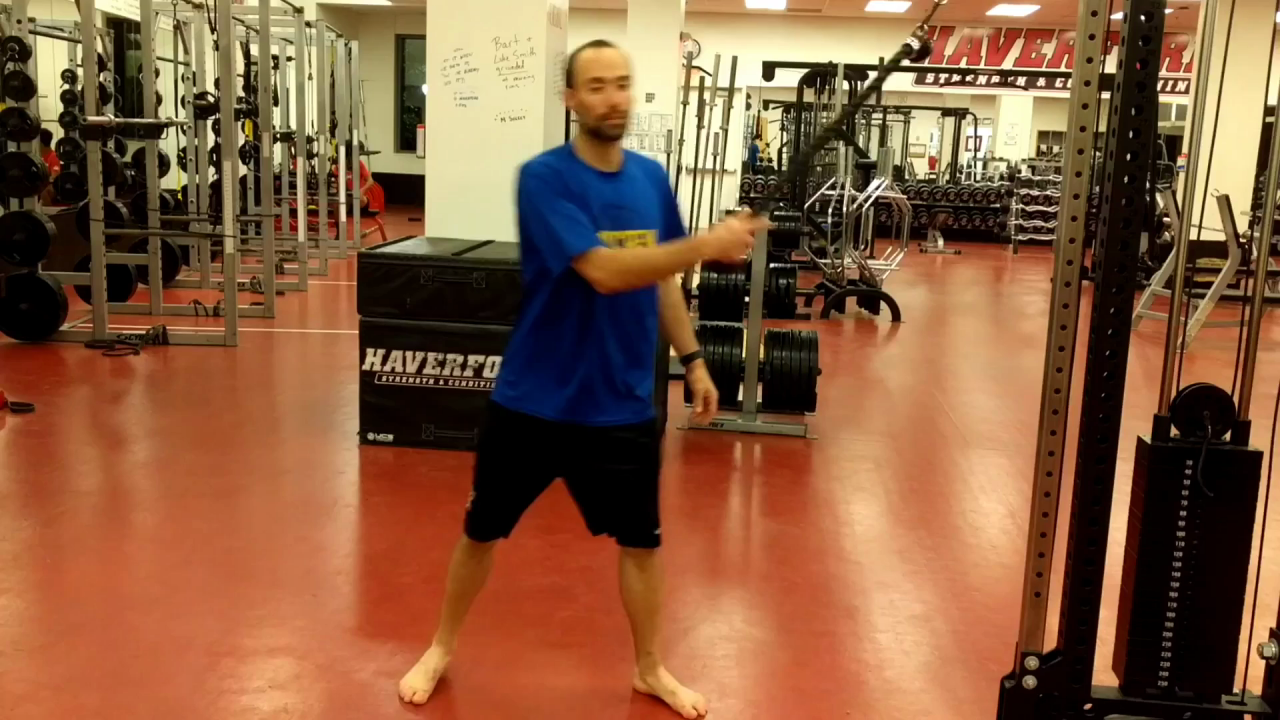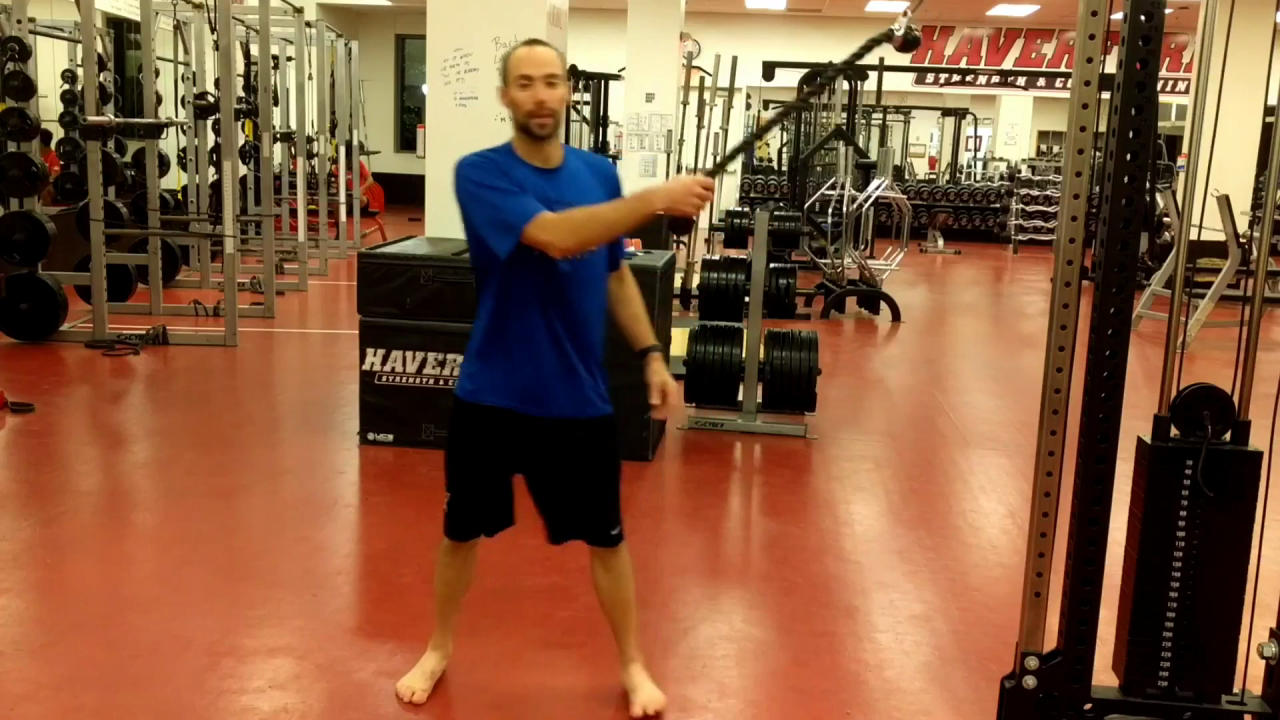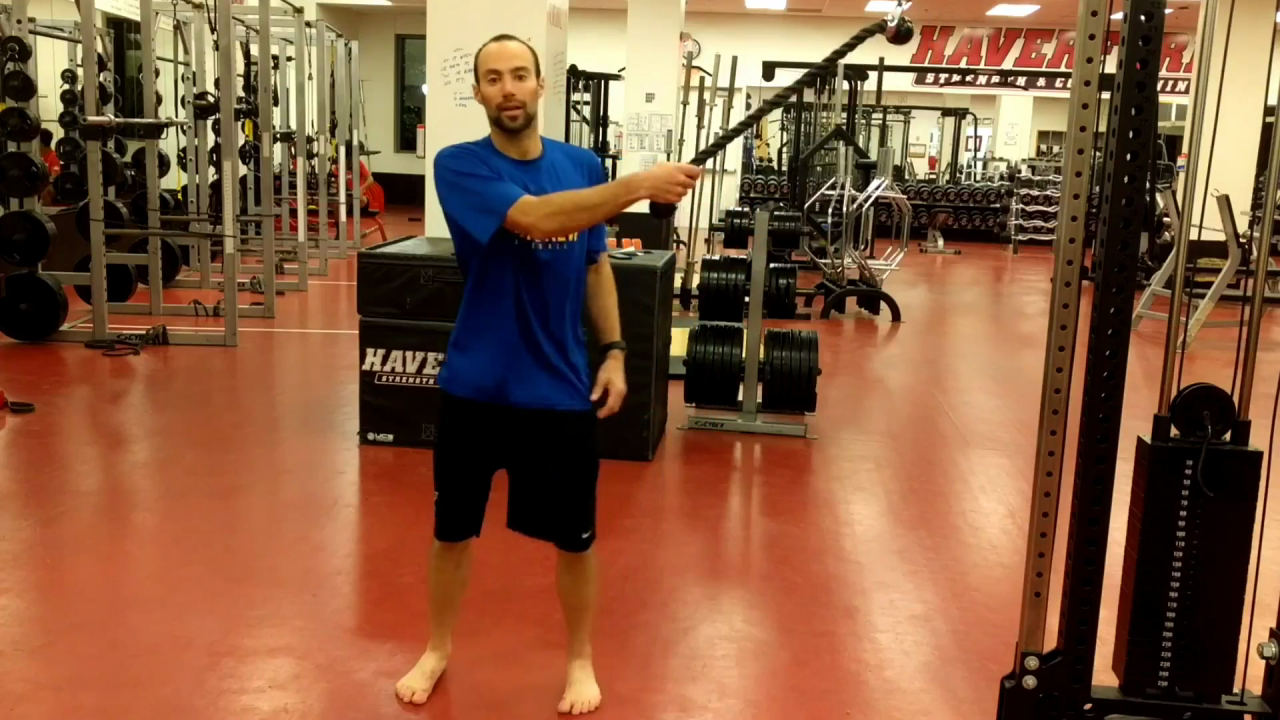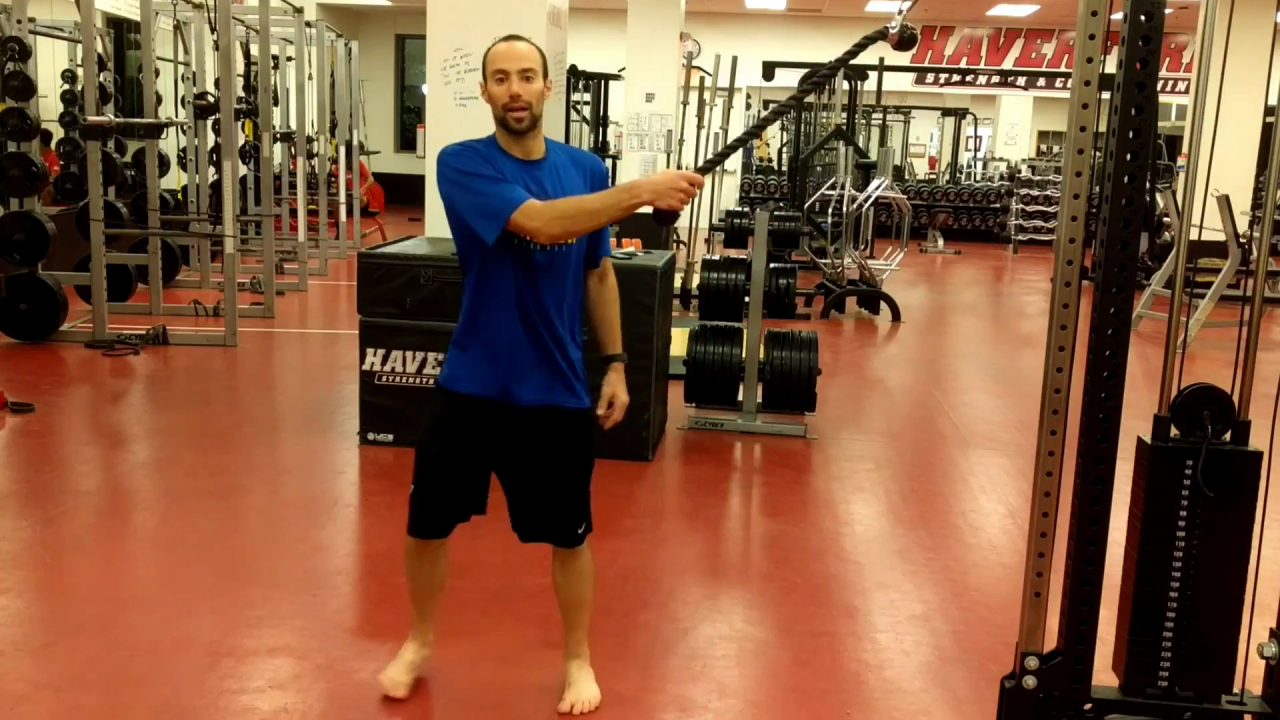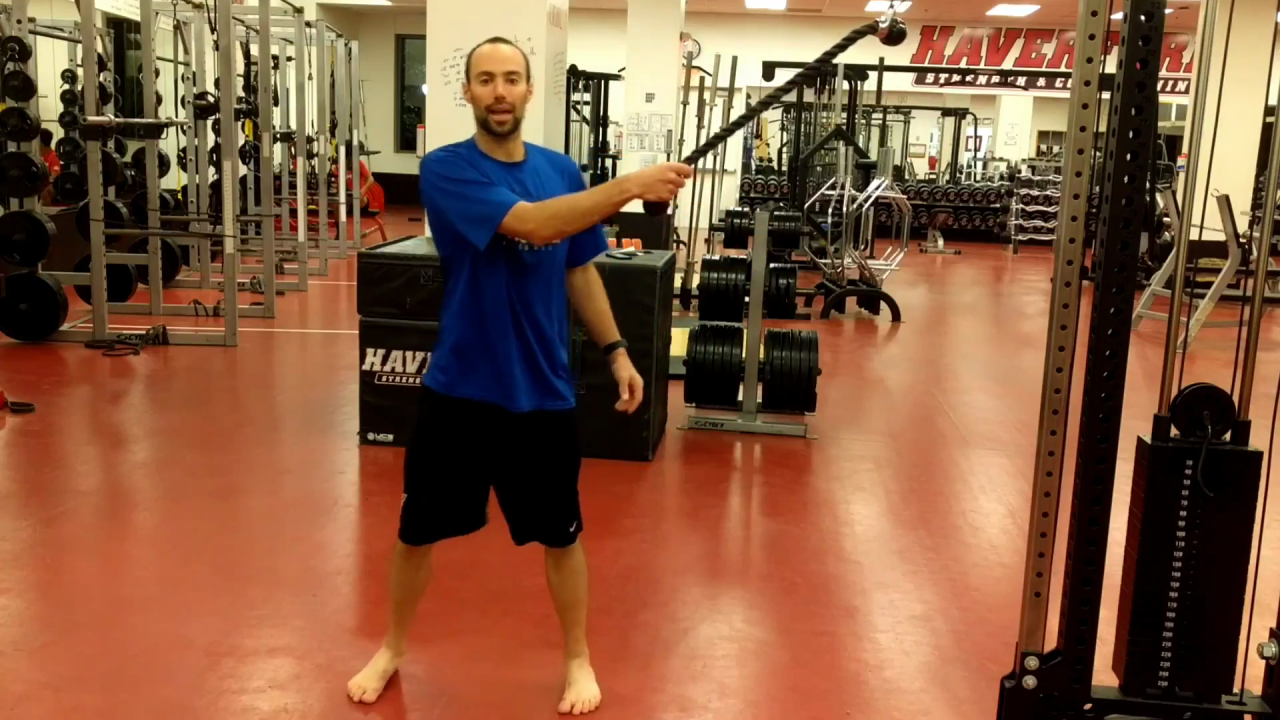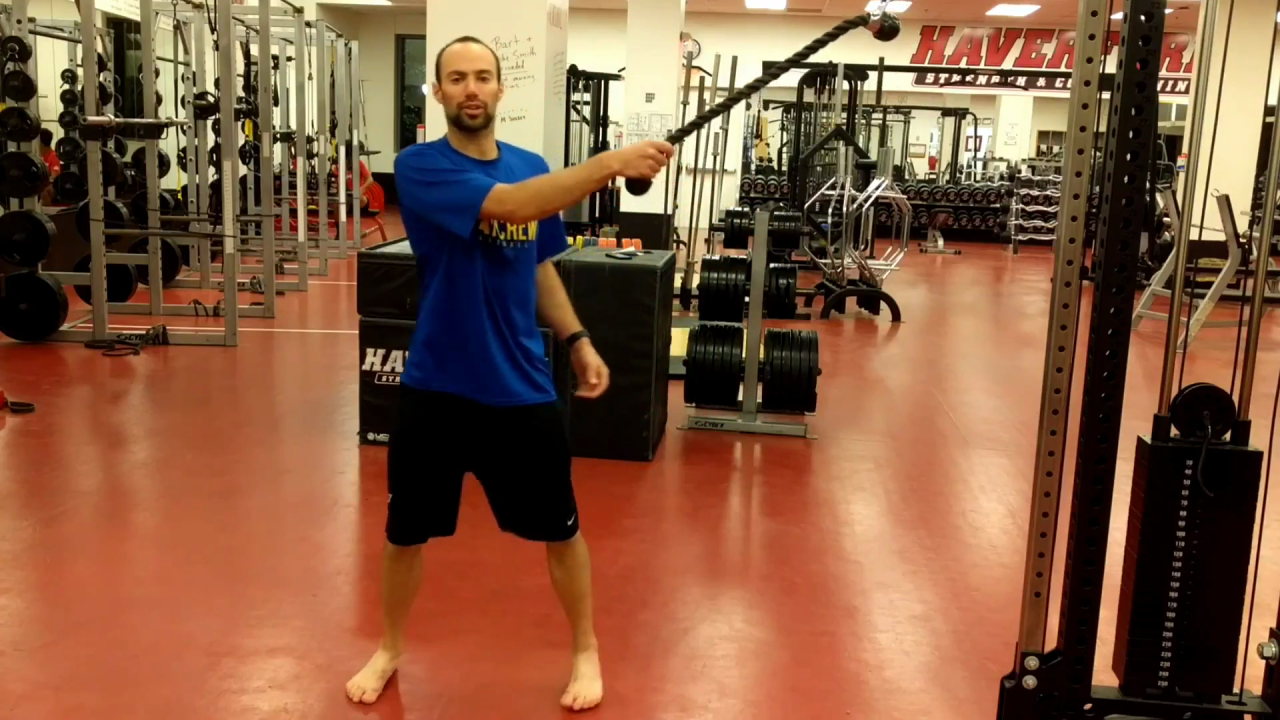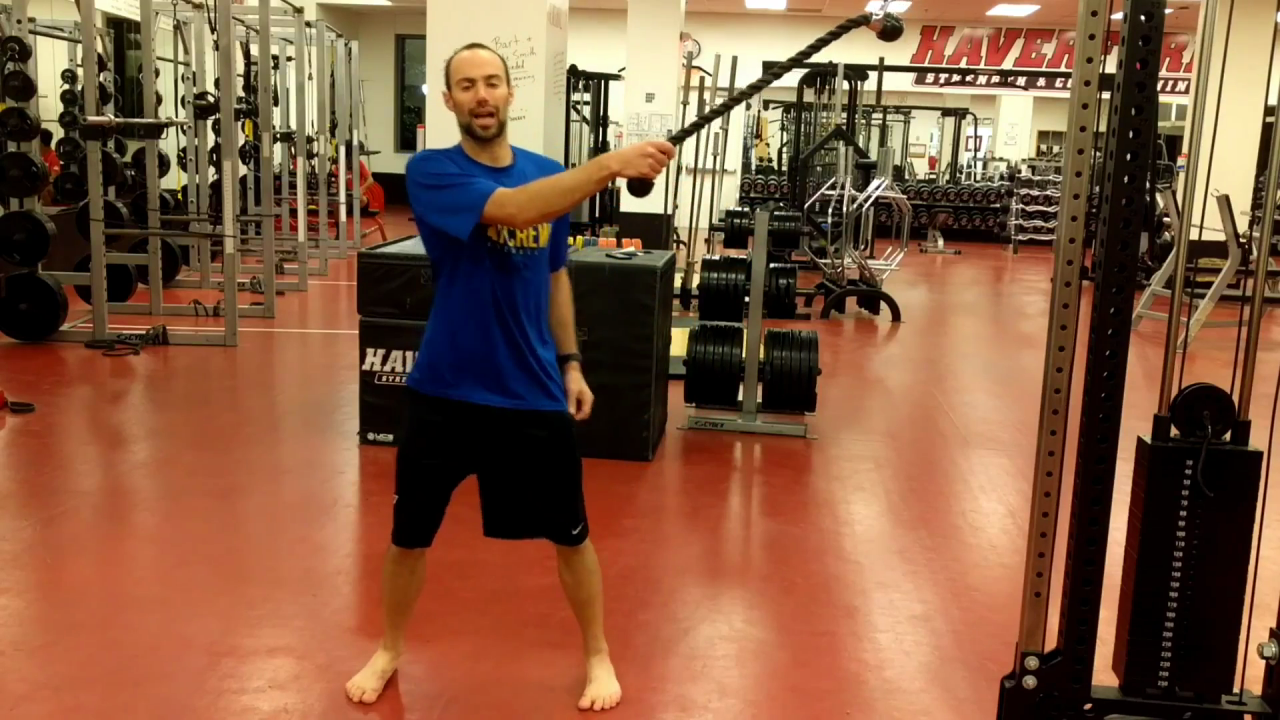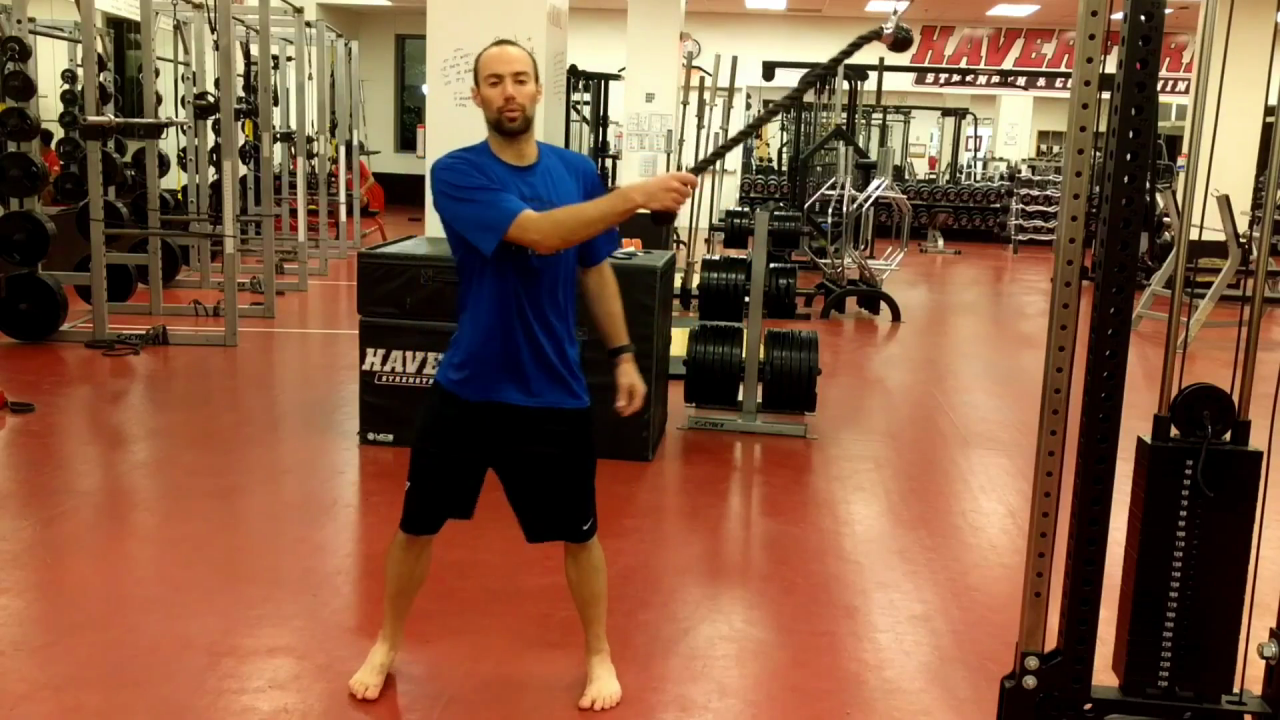
dt=0.2s
person 1, frame 1
left shoulder: (653, 179)
right shoulder: (542, 178)
right elbow: (602, 271)
left wrist: (693, 360)
right wrist: (707, 245)
left hip: (621, 404)
right hip: (531, 398)
left knee: (641, 539)
right knee: (482, 532)
right ankle: (441, 650)
person 1, frame 2
left shoulder: (600, 174)
right shoulder: (480, 174)
left elbow: (616, 274)
right elbow: (552, 235)
left wrist: (651, 355)
right wrist: (658, 200)
left hip: (581, 397)
right hip: (492, 394)
left knee: (605, 536)
right knee: (462, 530)
left ankle: (631, 664)
right ankle: (439, 650)
person 1, frame 3
left shoulder: (582, 165)
right shoulder: (459, 166)
right elbow: (535, 218)
left wrist: (613, 351)
right wrist: (640, 184)
left hip: (561, 391)
right hip: (474, 388)
left knee: (574, 537)
right knee: (452, 530)
left ankle: (580, 658)
right ankle: (437, 650)
person 1, frame 4
left shoulder: (584, 169)
right shoulder: (462, 164)
left elbow: (598, 272)
right elbow: (538, 222)
left wrist: (614, 362)
right wrist: (641, 191)
left hip: (556, 391)
right hip: (470, 385)
left knee: (568, 536)
right knee: (426, 523)
left ankle: (578, 660)
right ankle: (419, 642)
person 1, frame 5
left shoulder: (562, 170)
right shoulder: (445, 169)
left elbow: (579, 271)
right elbow: (530, 222)
left wrist: (616, 351)
right wrist: (631, 188)
left hip: (542, 393)
right hip: (458, 390)
left knee: (561, 535)
right knee: (417, 532)
left ankle: (578, 659)
right ankle: (391, 650)
person 1, frame 6
left shoulder: (532, 166)
right shoulder: (420, 166)
right elbow: (510, 204)
left wrist: (577, 340)
right wrist: (612, 163)
left hip: (523, 388)
right hip: (438, 387)
left knee: (560, 528)
right knee: (405, 532)
left ankle: (586, 652)
right ankle: (389, 650)
person 1, frame 7
left shoulder: (548, 174)
right shoulder: (430, 172)
right elbow: (511, 211)
left wrist: (570, 361)
right wrist: (611, 164)
left hip: (532, 395)
right hip: (444, 391)
left knee: (570, 535)
right knee: (409, 535)
left ankle: (598, 656)
right ankle: (388, 651)
person 1, frame 8
left shoulder: (577, 171)
right shoulder: (456, 174)
left elbow: (595, 271)
right elbow: (536, 232)
left wrist: (624, 356)
right wrist: (636, 195)
left hip: (553, 392)
right hip: (467, 388)
left knee: (577, 531)
right knee: (418, 523)
left ankle: (598, 655)
right ankle: (386, 645)
